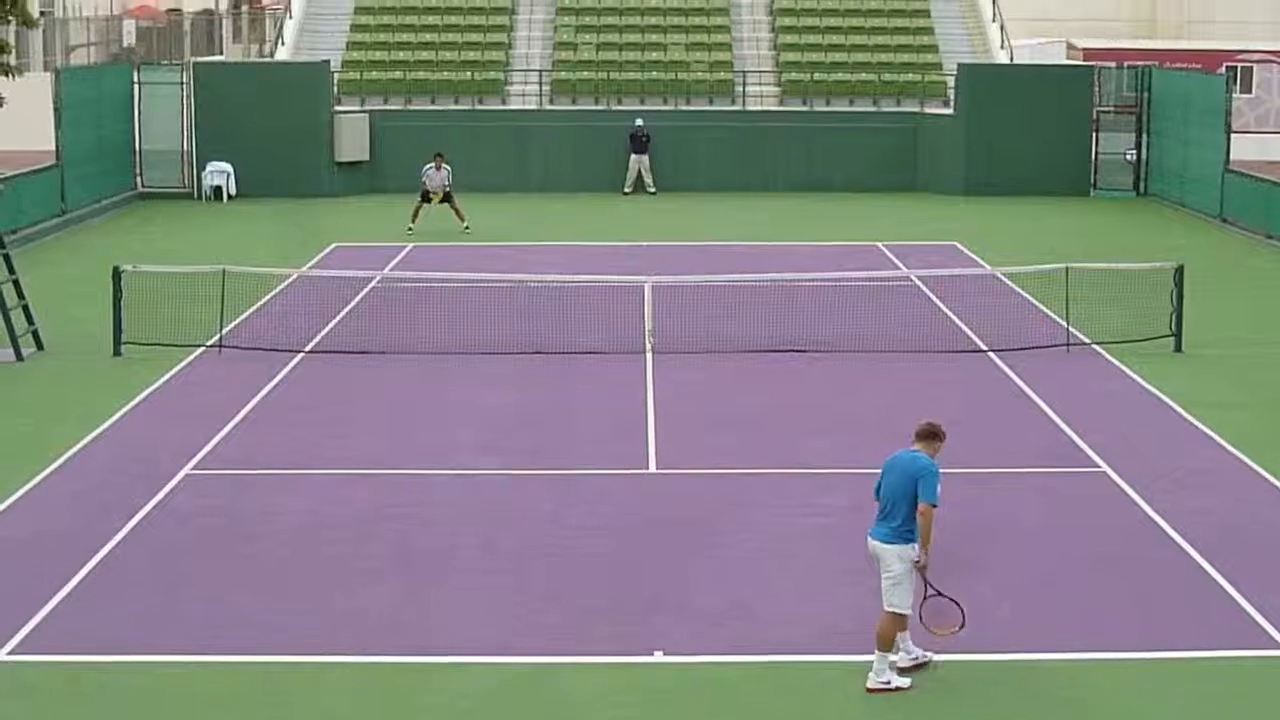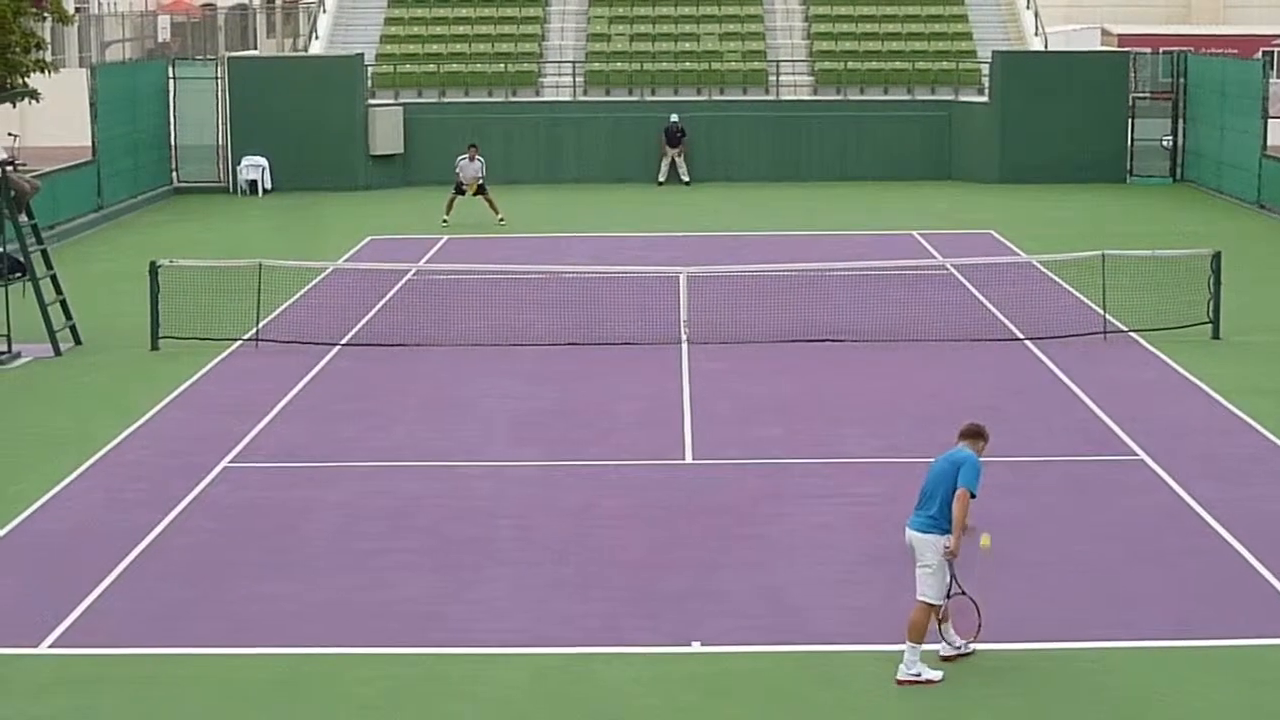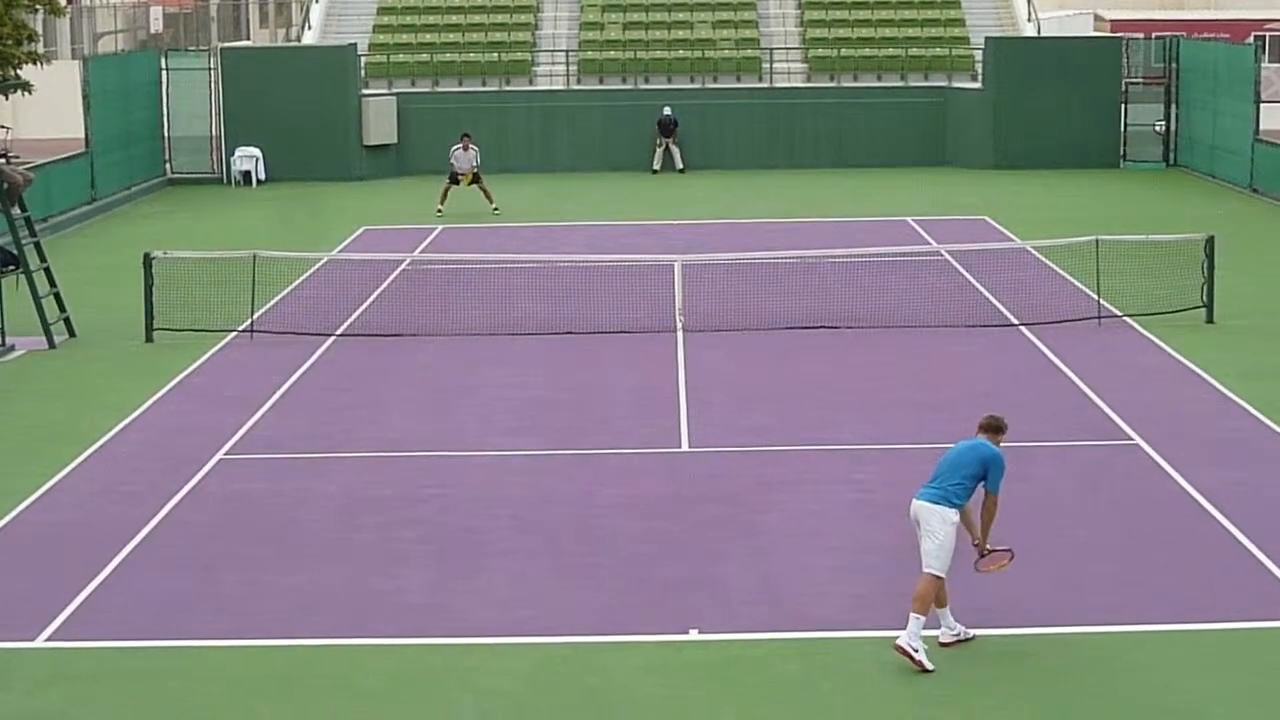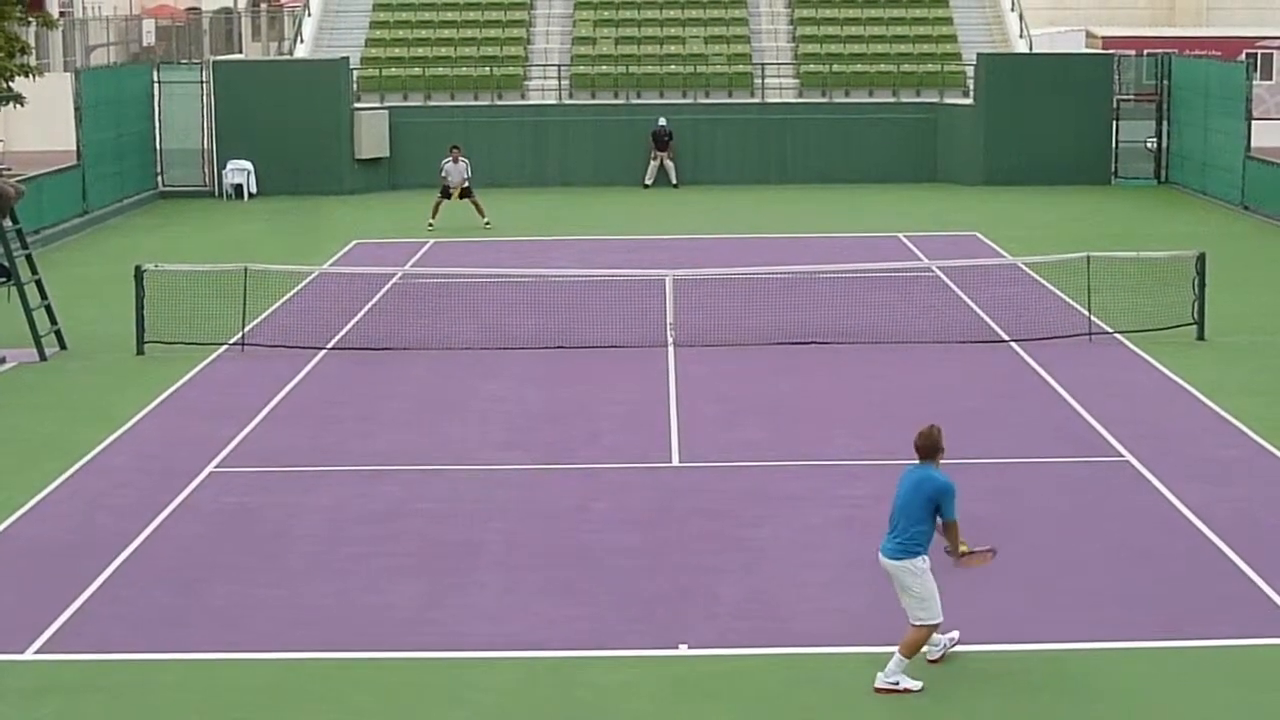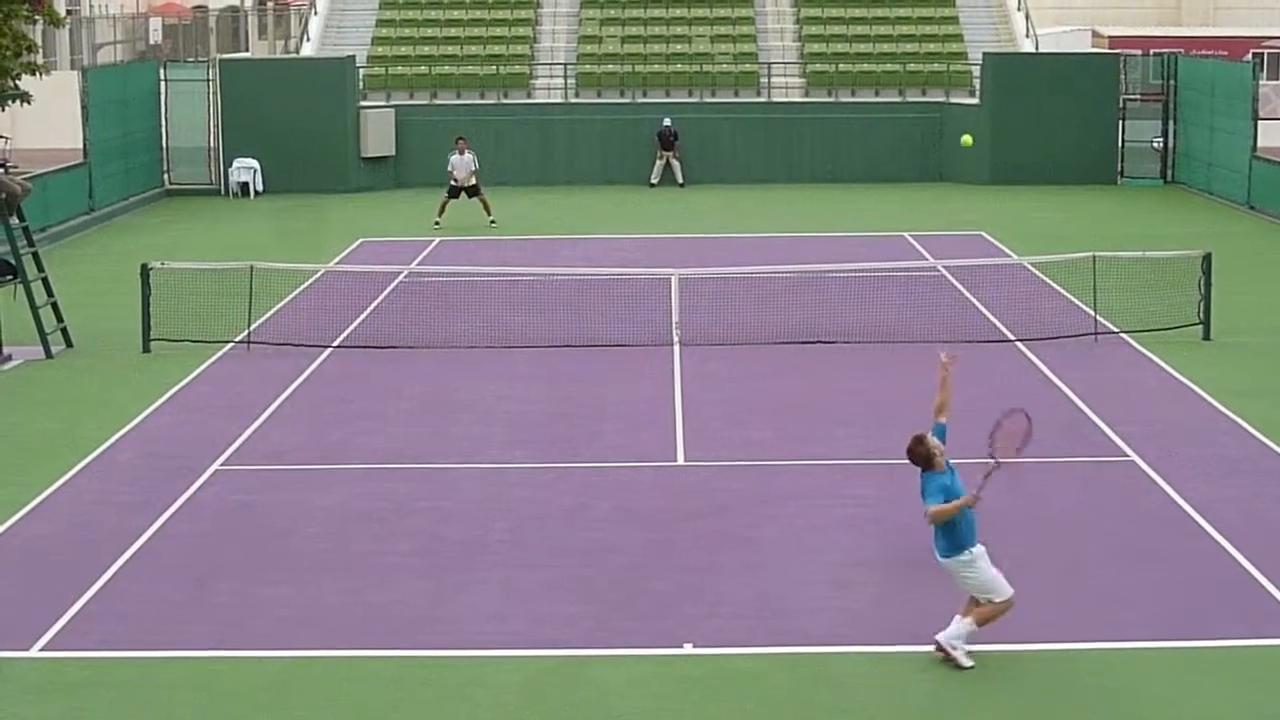
dt=1s
person 1, frame 1
left shoulder: (893, 459)
right shoulder: (927, 467)
right elbow: (924, 510)
right wrist: (925, 550)
left hip: (879, 537)
right hip: (897, 545)
left knee: (897, 603)
right knee: (894, 609)
left ankle: (907, 654)
right ankle: (879, 675)
person 1, frame 2
left shoulder: (944, 458)
right shoulder: (971, 460)
right elbow: (961, 497)
left wrist: (958, 525)
right wrist: (956, 539)
left hip: (917, 527)
right hip: (932, 535)
left knee: (939, 590)
right knee: (927, 601)
left ankle: (951, 643)
right ankle: (909, 667)
person 1, frame 3
left shoulder: (961, 447)
right shoulder: (995, 456)
right elbow: (990, 502)
left wrist: (974, 534)
right wrist: (984, 538)
left hip: (921, 503)
right hip: (939, 511)
left knee: (937, 572)
right knee: (932, 575)
left ankle: (949, 629)
right ankle: (911, 638)
person 1, frame 4
left shoulder: (909, 474)
right shoulder: (943, 483)
right elbow: (949, 525)
left wrist: (950, 541)
right wrist: (955, 546)
left hip: (890, 552)
right hip: (908, 559)
left knee: (921, 611)
right knee: (928, 621)
left ankle: (936, 645)
right ankle: (889, 677)
person 1, frame 5
left shoulder: (938, 464)
right shoulder: (935, 483)
left elbow: (941, 410)
right elbow: (933, 516)
left wrist: (944, 373)
right wrist: (961, 503)
left hip: (966, 549)
right hip: (959, 556)
left knee: (983, 596)
right knee: (1004, 600)
left ankle: (949, 635)
right ankle: (954, 639)
